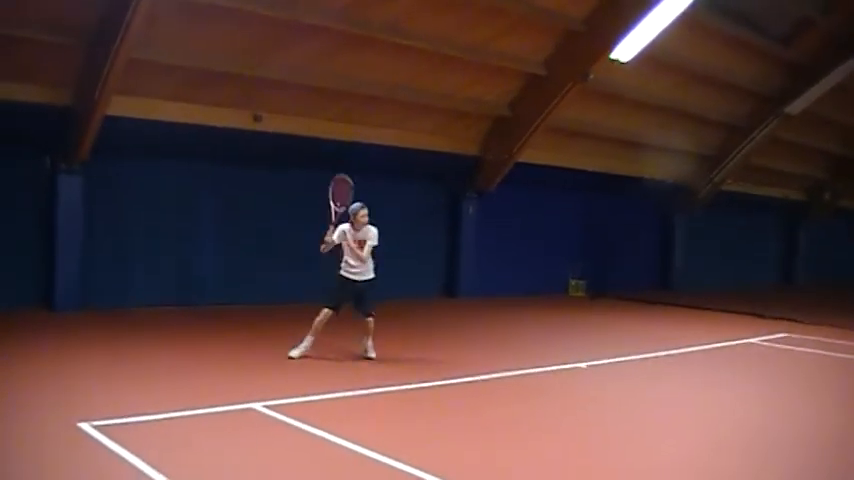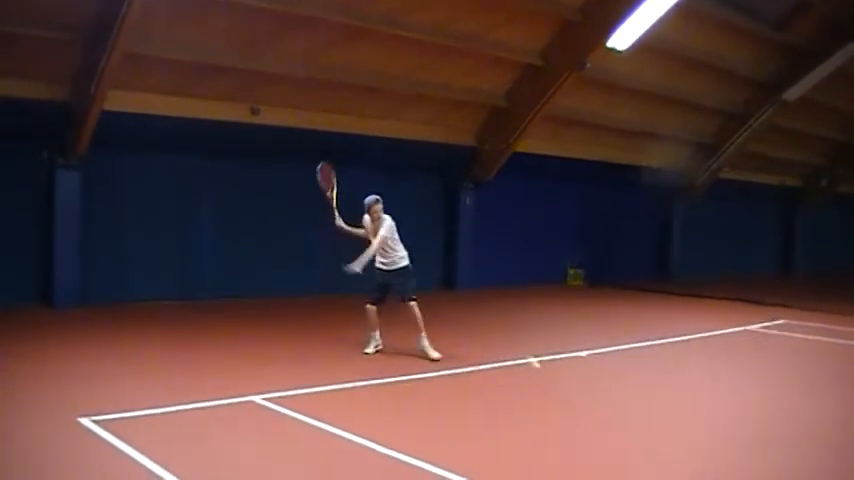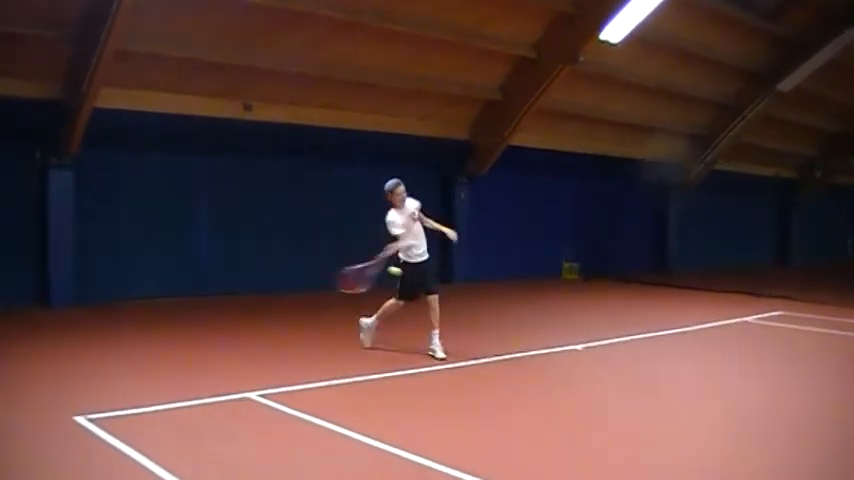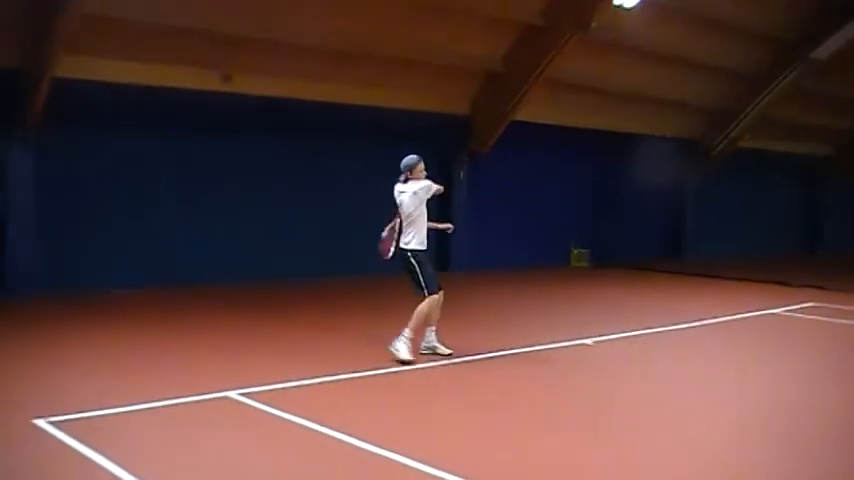
dt=0.3s
person 1, frame 1
left shoulder: (372, 232)
right shoulder: (343, 229)
left elbow: (363, 257)
right elbow: (324, 249)
left wrist: (350, 243)
right wrist: (328, 241)
left hip: (365, 279)
right hip: (345, 277)
left knee: (369, 318)
right knee: (326, 312)
left ankle: (368, 345)
right ankle: (306, 344)
person 1, frame 2
left shoulder: (386, 221)
right shoulder: (367, 220)
left elbow: (376, 245)
left wrist: (359, 264)
right wrist: (345, 227)
left hip: (401, 267)
right hip: (382, 269)
left knee: (412, 304)
right knee: (370, 307)
left ankle: (425, 344)
right ankle: (375, 341)
person 1, frame 3
left shoulder: (410, 202)
right shoulder: (392, 218)
left elbow: (422, 219)
right elbow: (403, 243)
left wrist: (445, 230)
right wrist: (390, 249)
left hip: (423, 259)
right hip: (409, 262)
left knee: (433, 299)
right knee: (400, 300)
left ankle: (435, 344)
right ankle: (370, 323)
person 1, frame 4
left shoulder: (399, 190)
right shoulder: (423, 186)
right elbow: (439, 189)
left wrist: (438, 225)
left hip: (415, 250)
right hip: (412, 251)
left knee: (438, 295)
right knee: (431, 299)
left ankle: (429, 341)
right ankle: (402, 342)
